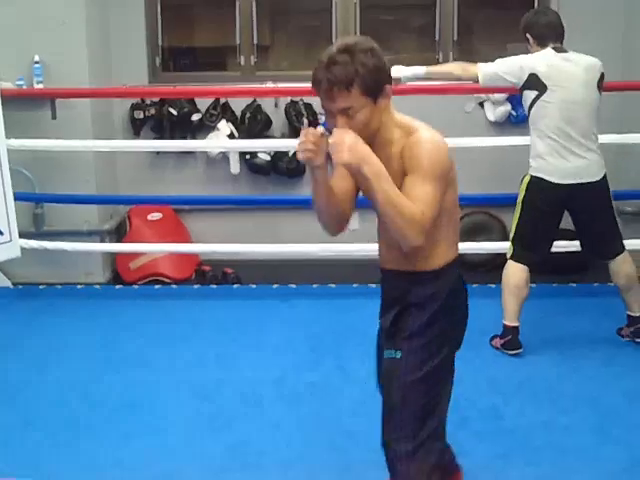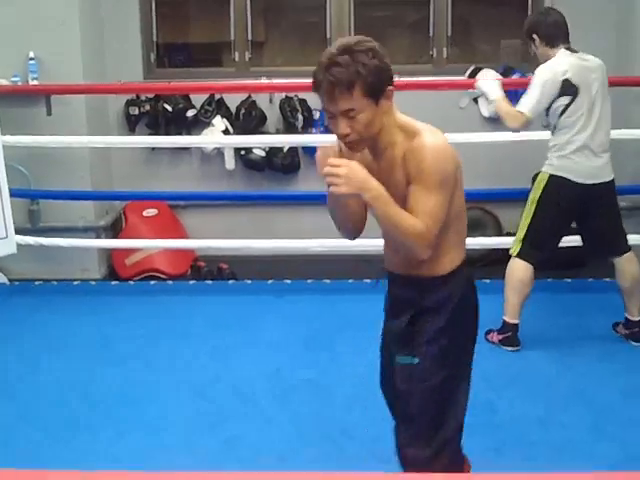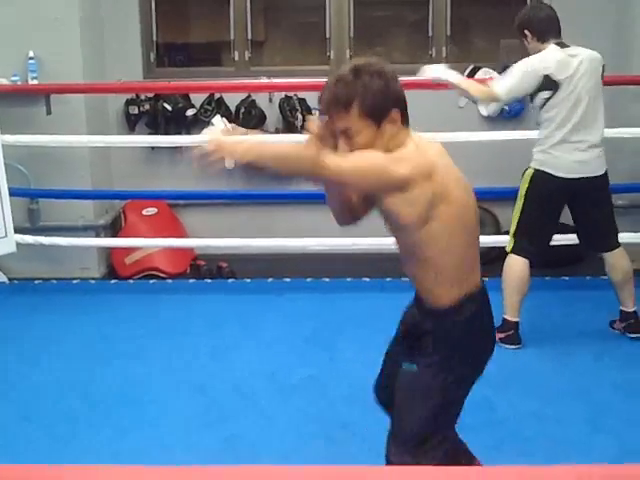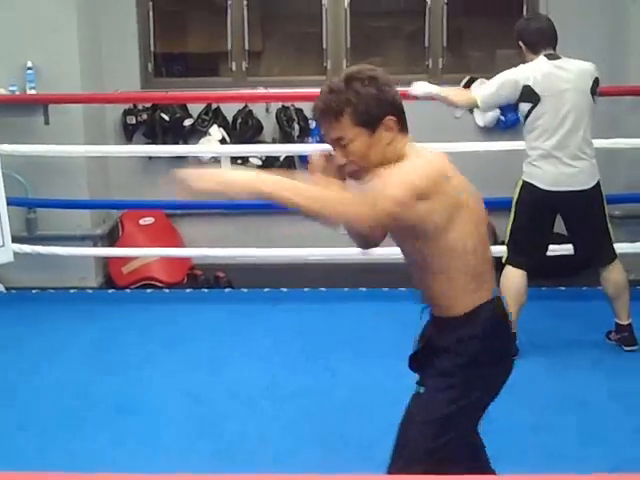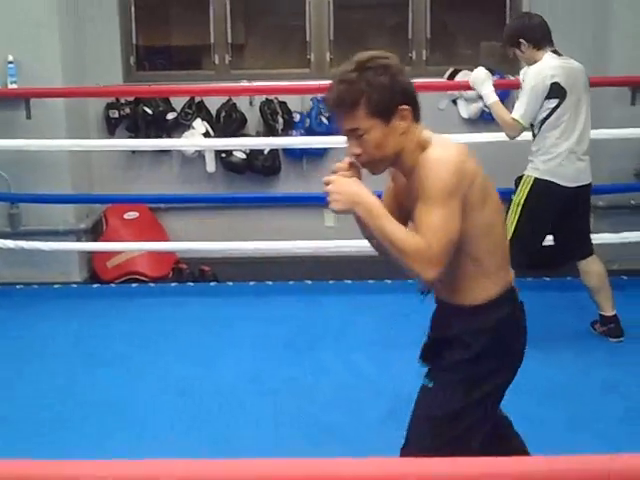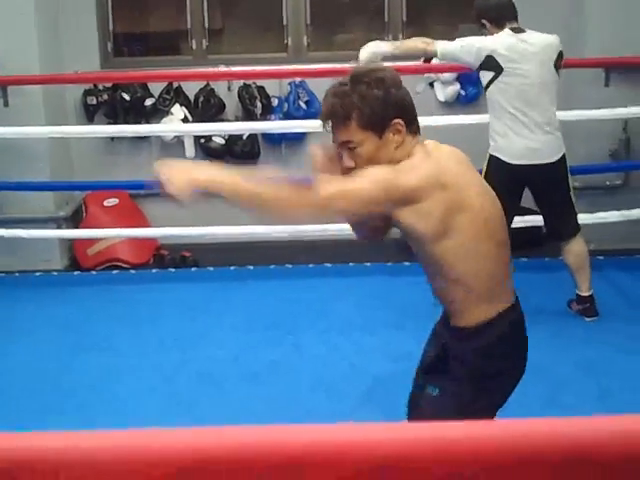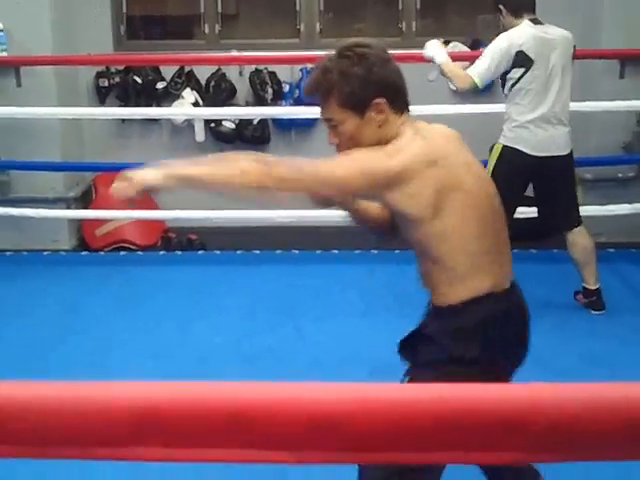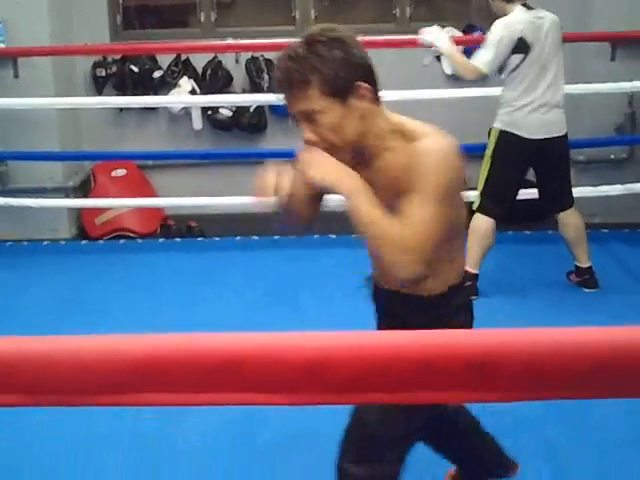
dt=0.4s
person 1, frame 1
left shoulder: (424, 145)
right shoulder: (354, 147)
left elbow: (413, 235)
right elbow: (333, 224)
left wrist: (367, 163)
right wrist: (317, 169)
left hip: (434, 296)
right hip: (396, 289)
left knee: (406, 435)
right knee: (403, 400)
person 1, frame 2
left shoulder: (428, 149)
right shoulder: (355, 147)
left elbow: (421, 244)
right elbow: (352, 229)
left wrist: (369, 189)
right wrist: (338, 187)
left hip: (443, 301)
right hip: (401, 292)
left knee: (421, 443)
right knee: (403, 403)
right ankle: (456, 472)
person 1, frame 3
left shoulder: (410, 166)
right shoulder: (401, 156)
left elbow: (338, 185)
right elbow: (349, 213)
left wrist: (240, 147)
right wrist: (327, 164)
left hip: (457, 327)
right hip: (432, 312)
left knee: (409, 454)
right knee: (394, 397)
right ankle: (464, 471)
person 1, frame 4
left shoulder: (420, 171)
right shoulder: (412, 163)
left elbow: (358, 213)
right elbow: (367, 238)
left wrist: (254, 180)
right wrist: (334, 184)
left hip: (474, 343)
right hip: (461, 329)
left knee: (413, 469)
right knee: (453, 429)
person 1, frame 5
left shoulder: (441, 162)
right shoulder: (401, 165)
left elbow: (427, 264)
right elbow: (389, 242)
left wrist: (364, 201)
right wrist: (357, 199)
left hip: (481, 332)
right hip: (462, 322)
left knee: (423, 463)
right knee: (478, 420)
person 1, frame 6
left shoulder: (413, 179)
right shoulder: (436, 158)
left elbow: (300, 199)
right elbow: (374, 225)
left wrist: (202, 176)
left hip: (486, 349)
right hip: (472, 330)
right knee: (424, 413)
person 1, frame 7
left shoulder: (402, 163)
right shoulder: (436, 138)
left elbow: (282, 175)
right elbow: (395, 222)
right wrist: (353, 203)
left hip: (473, 330)
person 1, frame 8
left shoulder: (430, 154)
right shoulder: (326, 141)
left elbow: (404, 263)
right elbow: (300, 216)
left wrist: (348, 185)
right wrist: (286, 190)
left hip: (431, 314)
right hip: (392, 303)
right knee: (423, 404)
person 2, frame 1
left shoulder: (526, 65)
right shoulder: (594, 66)
left elbow: (465, 71)
left wrist: (417, 71)
left hip: (547, 177)
right hip: (592, 176)
left knee: (520, 256)
left ankle: (510, 334)
person 2, frame 2
left shoulder: (550, 72)
right shoulder: (597, 66)
left elbow: (515, 122)
left wrist: (492, 90)
left hip: (562, 176)
right hip: (600, 176)
left knee: (523, 252)
left ankle: (508, 329)
person 2, frame 3
left shoulder: (537, 66)
right shoulder: (593, 58)
left elbow: (485, 94)
left wrist: (446, 74)
left hip: (551, 171)
right hip: (594, 169)
left knee: (521, 249)
right knee: (609, 245)
left ankle: (510, 328)
person 2, frame 4
left shoulder: (519, 77)
right shoulder: (588, 71)
left elbow: (465, 100)
left wrist: (430, 89)
left hip: (540, 183)
right hip: (585, 182)
left knee: (518, 263)
right knee: (605, 258)
person 2, frame 5
left shoulder: (539, 74)
right shoulder: (576, 69)
left elbow: (513, 128)
left wrist: (486, 90)
left hip: (546, 177)
right hip: (579, 177)
left knee: (509, 254)
right knee: (582, 252)
right ankle: (610, 320)
person 2, frame 6
left shoulder: (486, 47)
right shoulder: (552, 43)
left elbow: (426, 47)
left wrist: (379, 49)
left hip: (507, 157)
right hip: (549, 155)
right knee: (568, 231)
right ankle: (586, 299)
person 2, frame 7
left shoulder: (509, 41)
right shoulder: (564, 38)
left elbow: (464, 82)
left wrist: (439, 55)
left hip: (518, 147)
right hip: (558, 147)
right knee: (570, 223)
right ankle: (592, 292)
person 2, frame 8
left shoulder: (507, 26)
left elbow: (471, 72)
left wrist: (442, 42)
left hip: (516, 130)
right hip: (554, 129)
left knee: (489, 207)
right knee: (563, 204)
left ankle: (469, 278)
right ankle: (585, 271)
